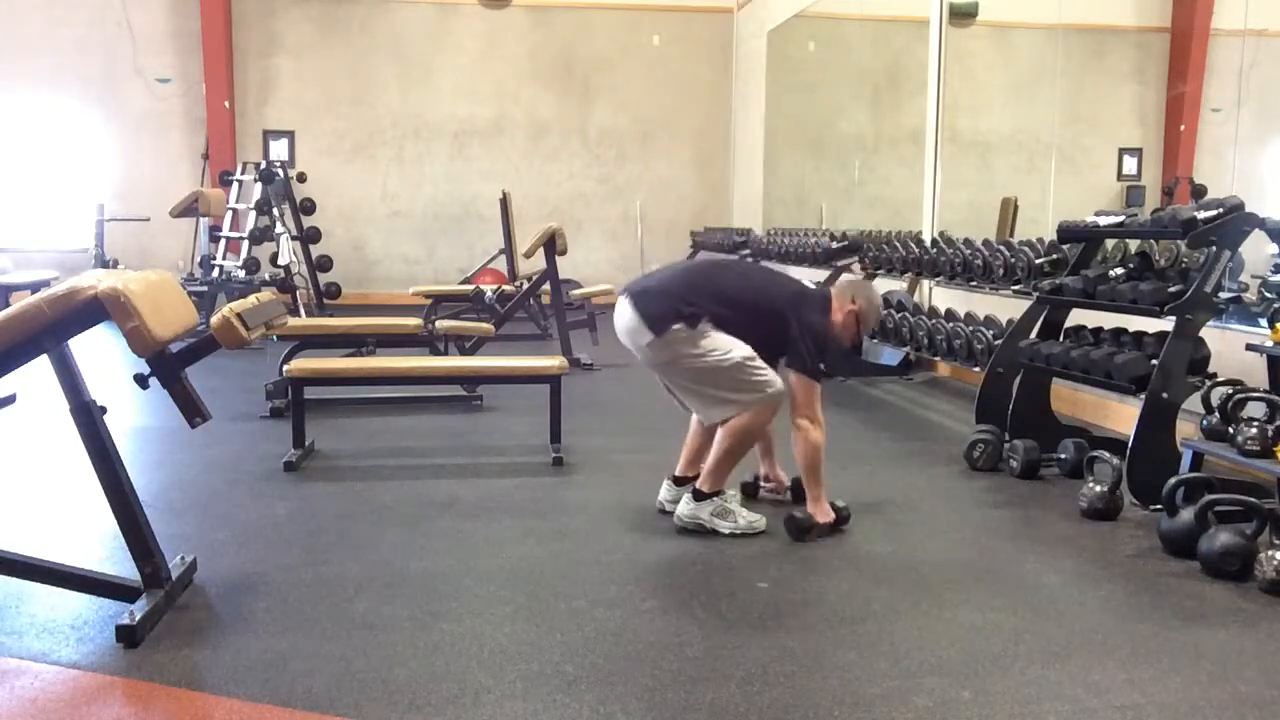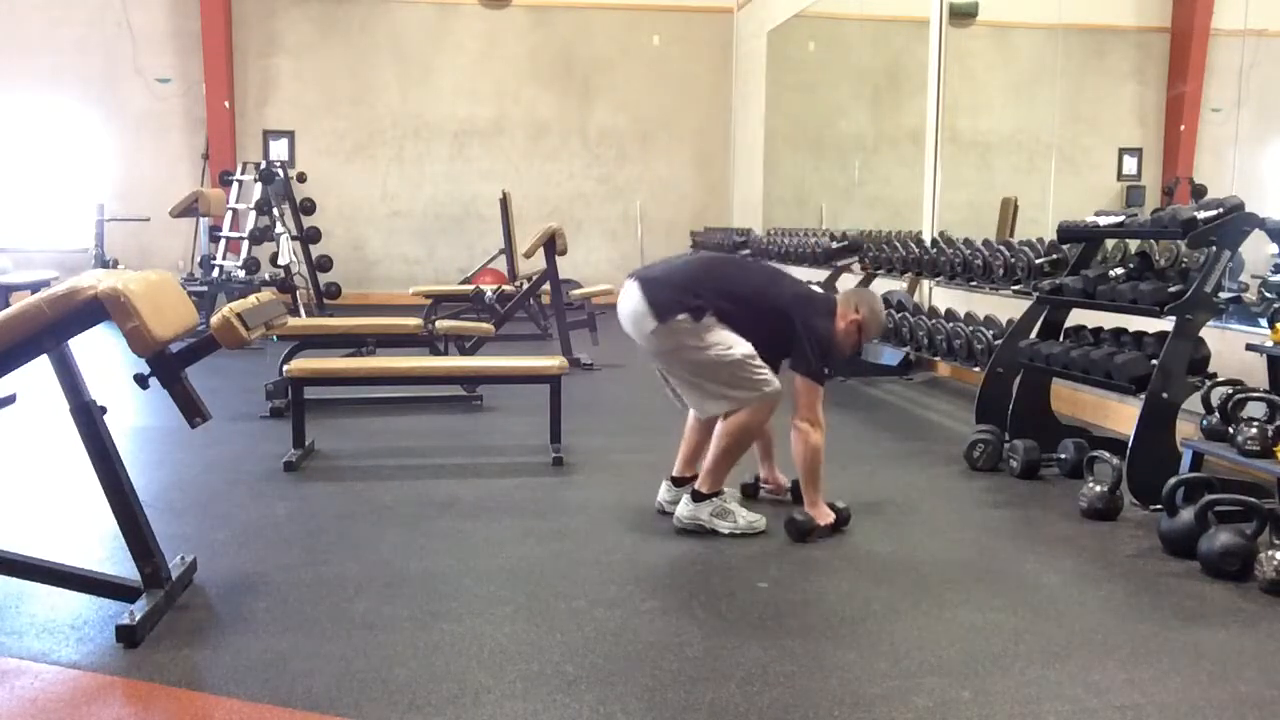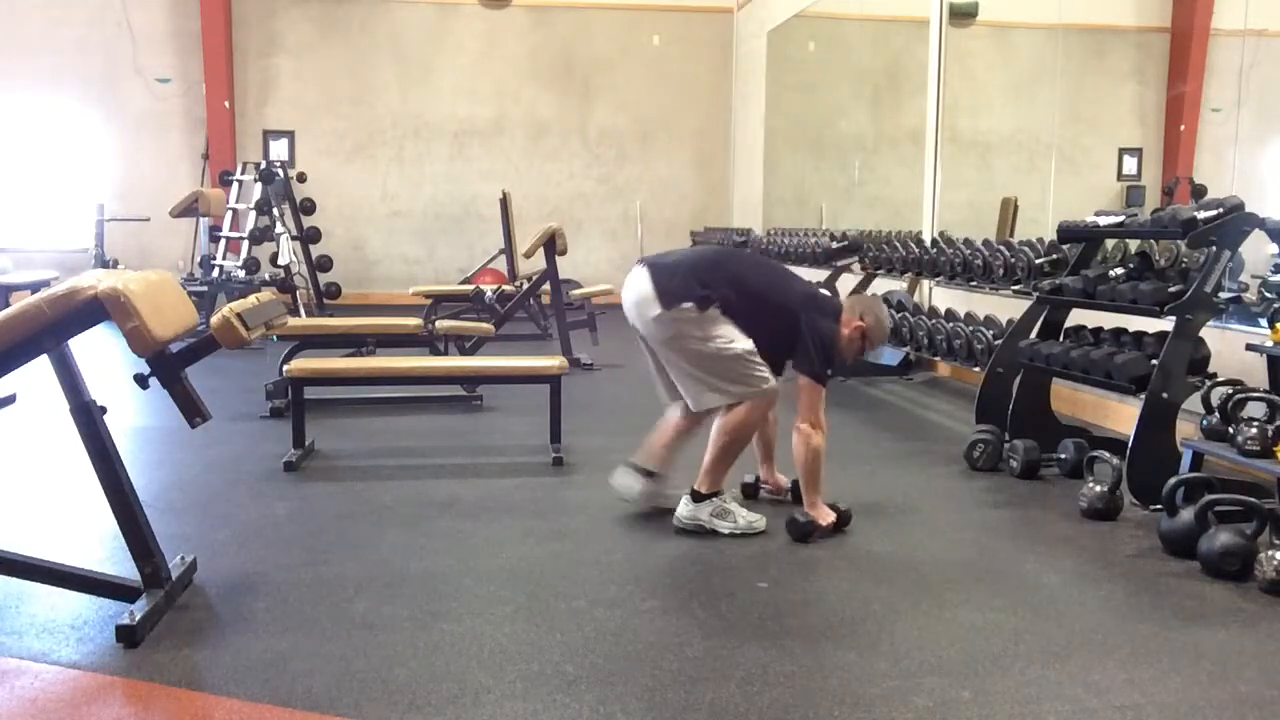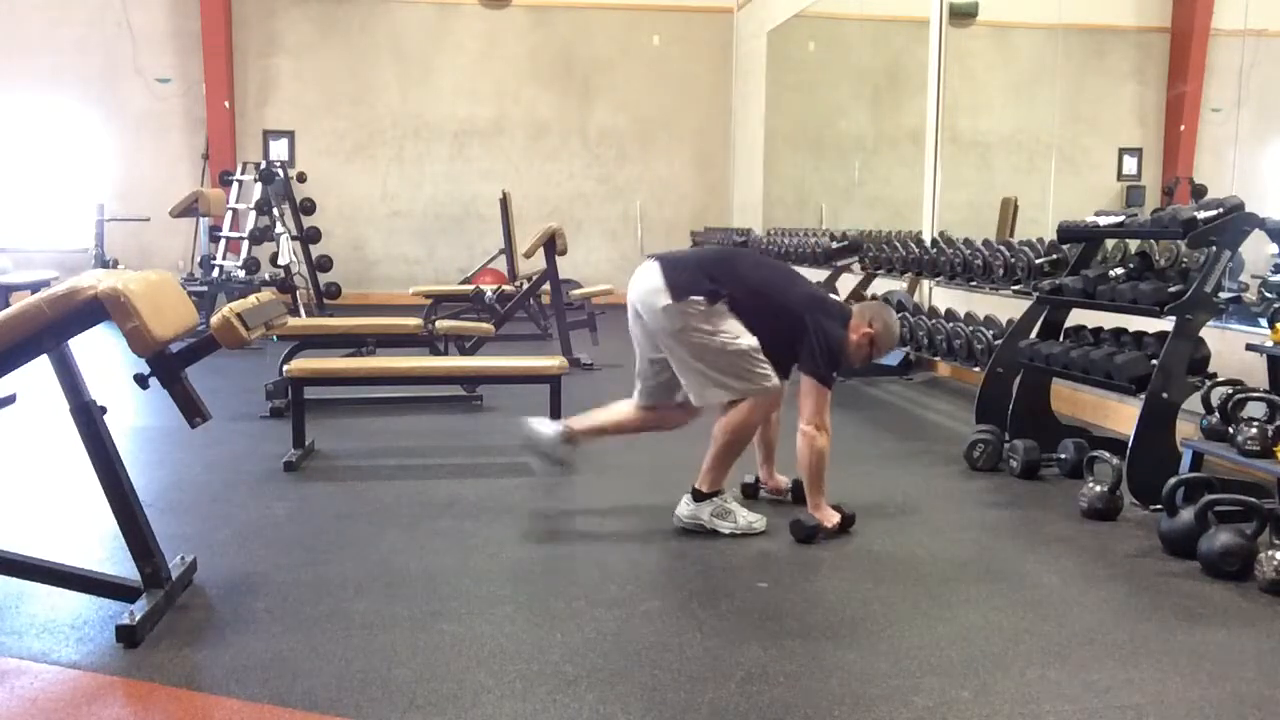
dt=0.1s
person 1, frame 1
right shoulder: (811, 320)
left elbow: (749, 394)
right elbow: (806, 420)
left wrist: (769, 465)
right wrist: (817, 501)
left hip: (636, 307)
right hip: (659, 317)
left knee: (721, 393)
right knee: (764, 397)
left ankle: (680, 484)
right ankle: (703, 501)
person 1, frame 2
left shoulder: (794, 306)
right shoulder: (816, 323)
left elbow: (751, 391)
right elbow: (806, 423)
left wrist: (768, 468)
right wrist: (814, 504)
left hip: (640, 294)
right hip: (664, 308)
left knee: (720, 392)
right knee: (759, 397)
left ankle: (679, 485)
right ankle: (702, 501)
person 1, frame 3
right shoulder: (821, 327)
right elbow: (807, 424)
left wrist: (768, 469)
right wrist: (813, 504)
left hip: (646, 280)
right hip: (669, 294)
left knee: (704, 396)
right knee: (753, 396)
left ankle: (644, 473)
right ankle: (701, 502)
person 1, frame 4
left shoulder: (795, 308)
right shoulder: (831, 332)
left elbow: (735, 393)
right elbow: (812, 427)
left wrist: (768, 473)
right wrist: (818, 506)
left hip: (654, 280)
right hip: (681, 294)
left knee: (664, 408)
right knee: (761, 394)
left ankle: (562, 434)
right ankle: (703, 502)
